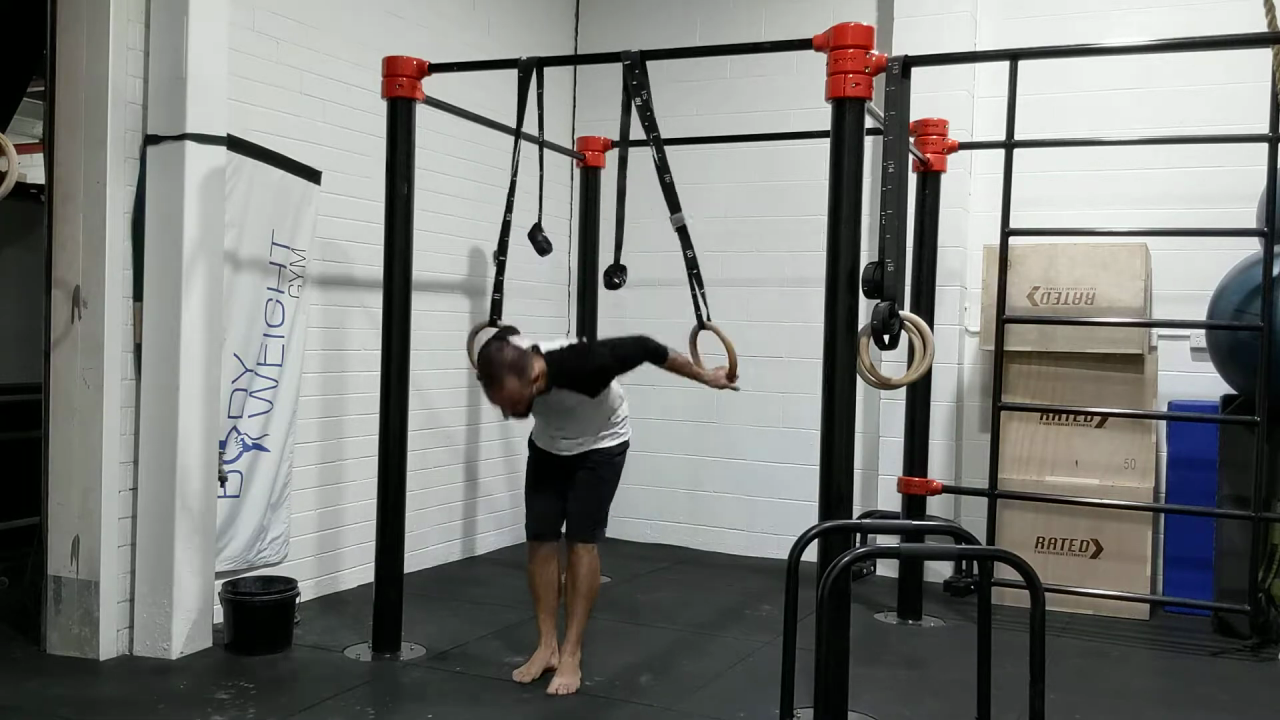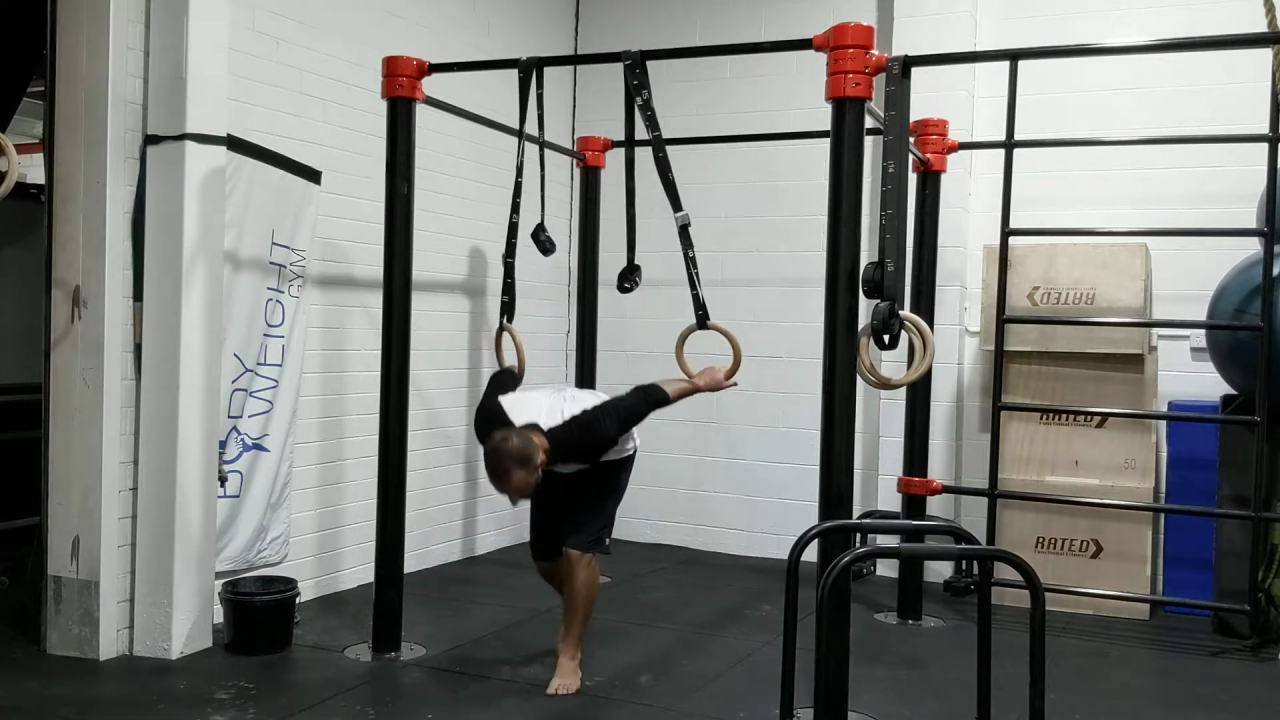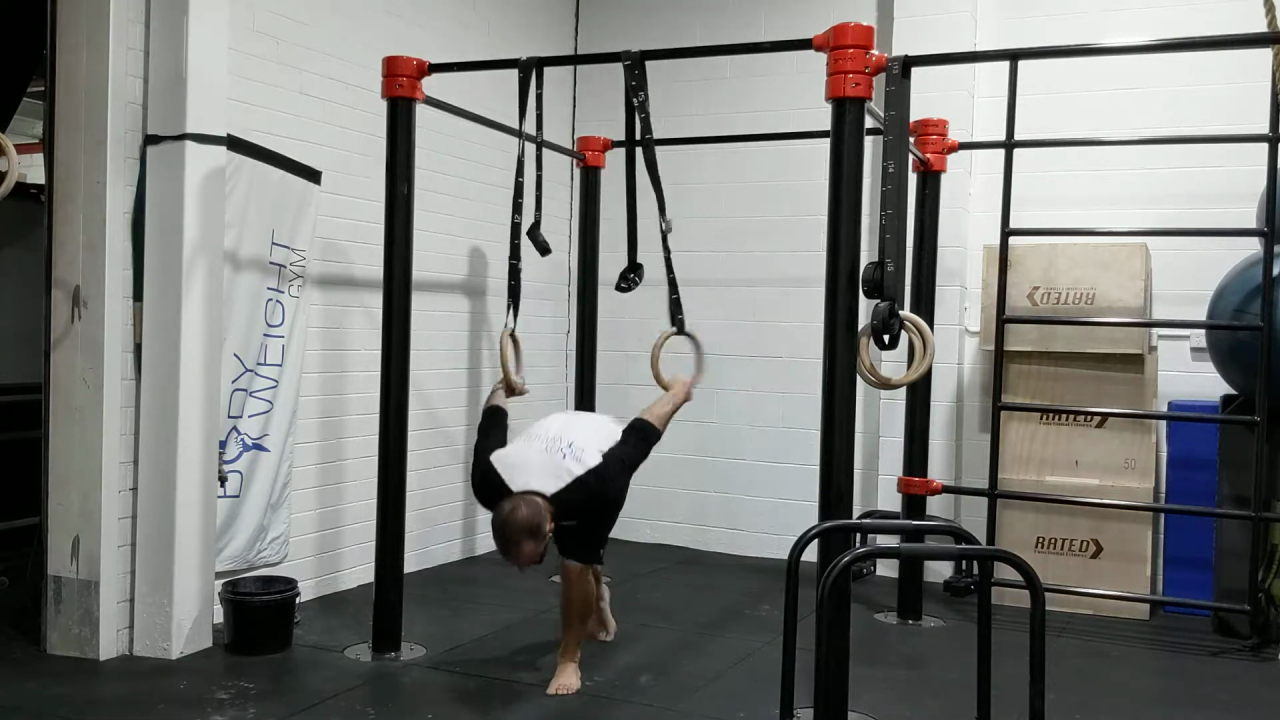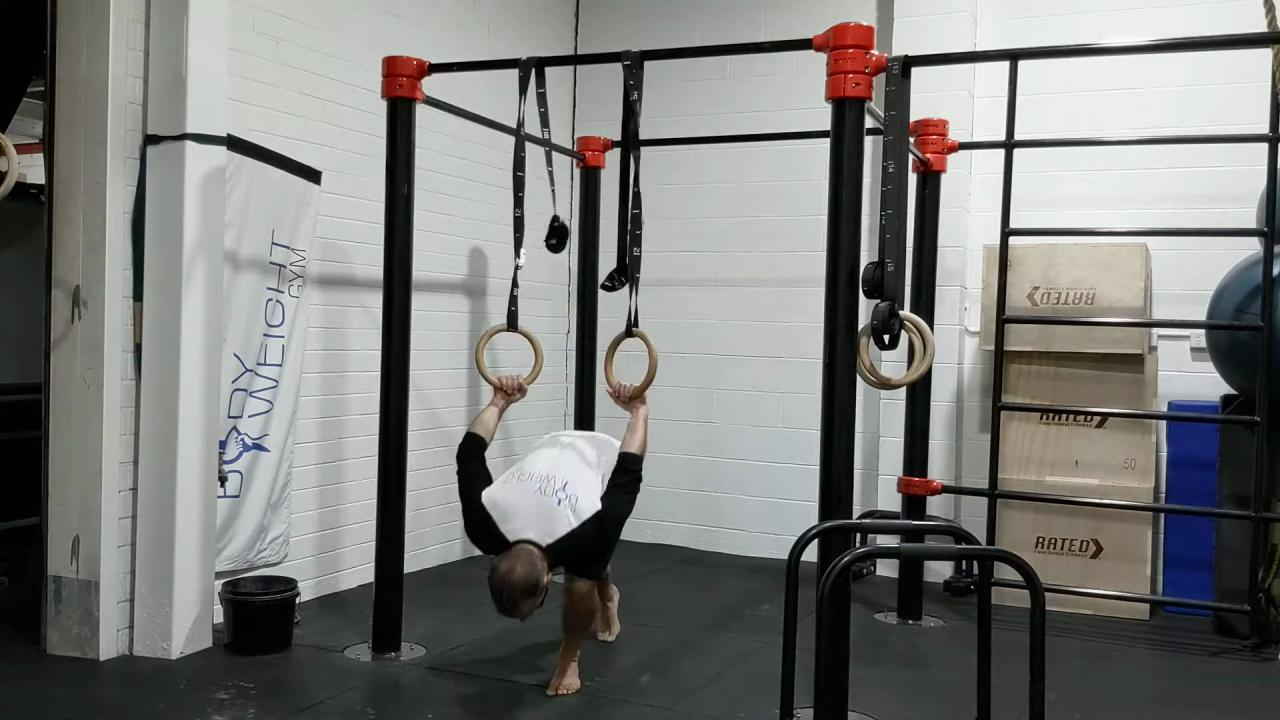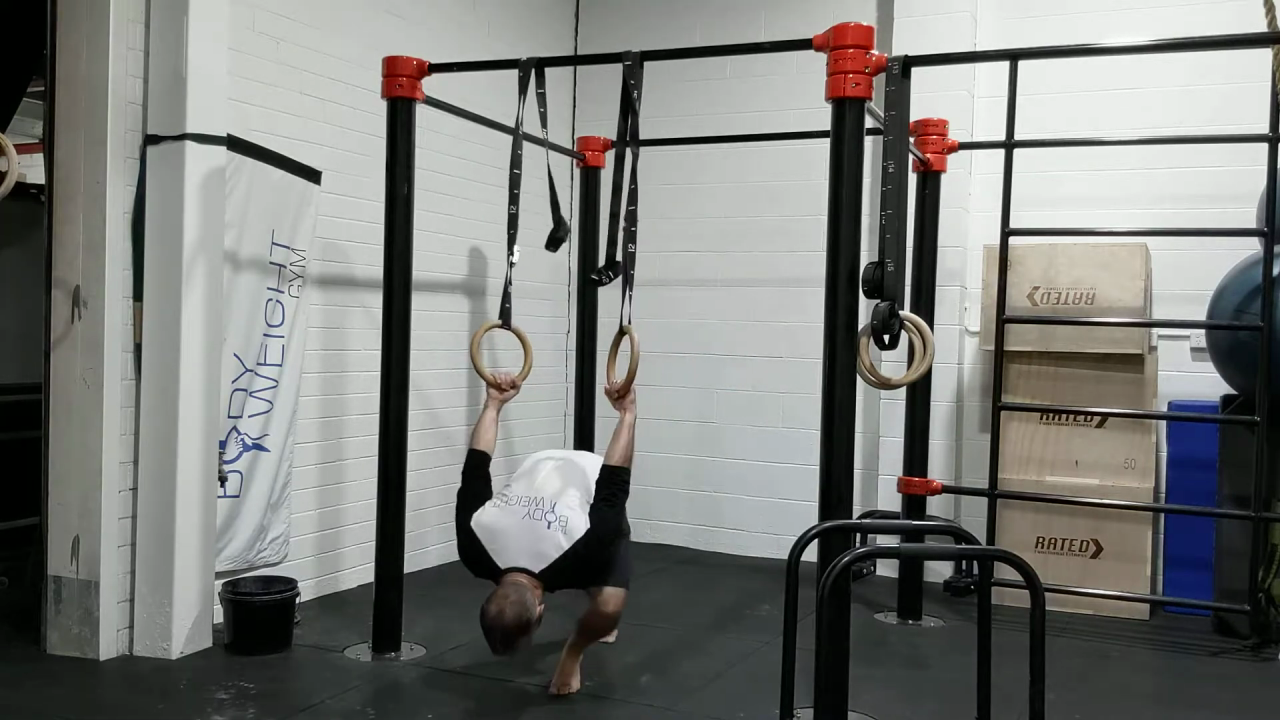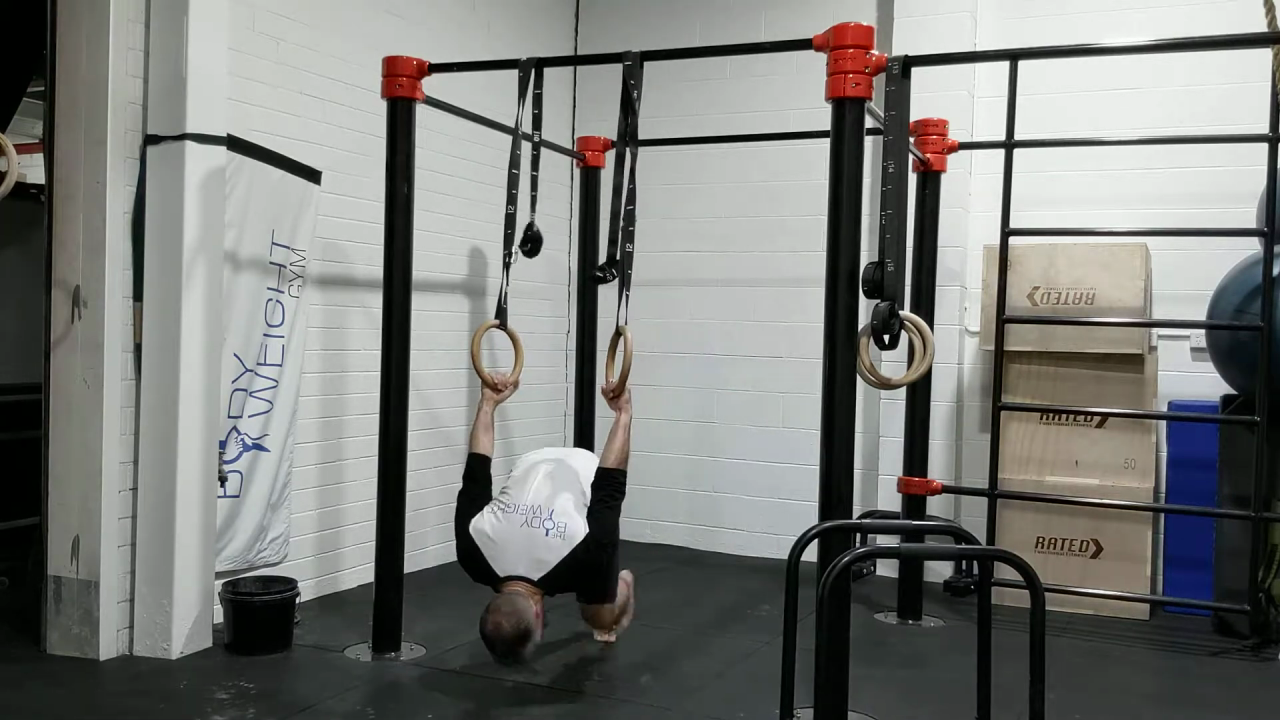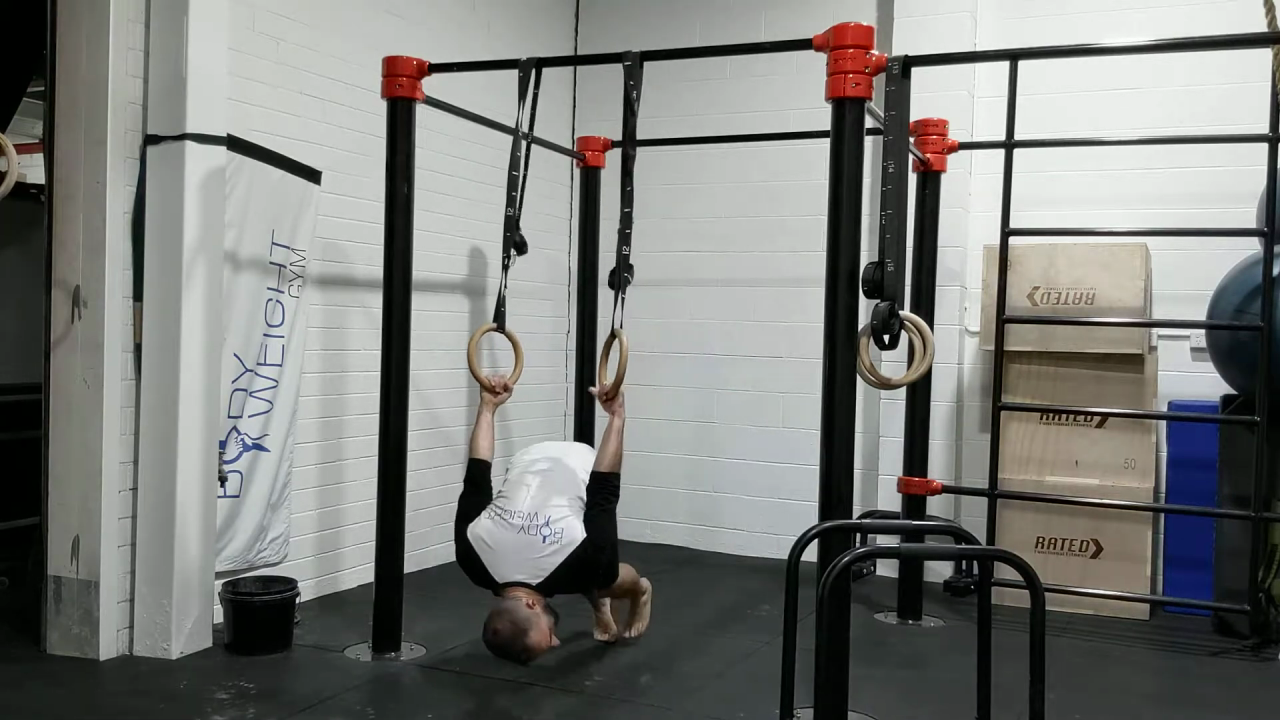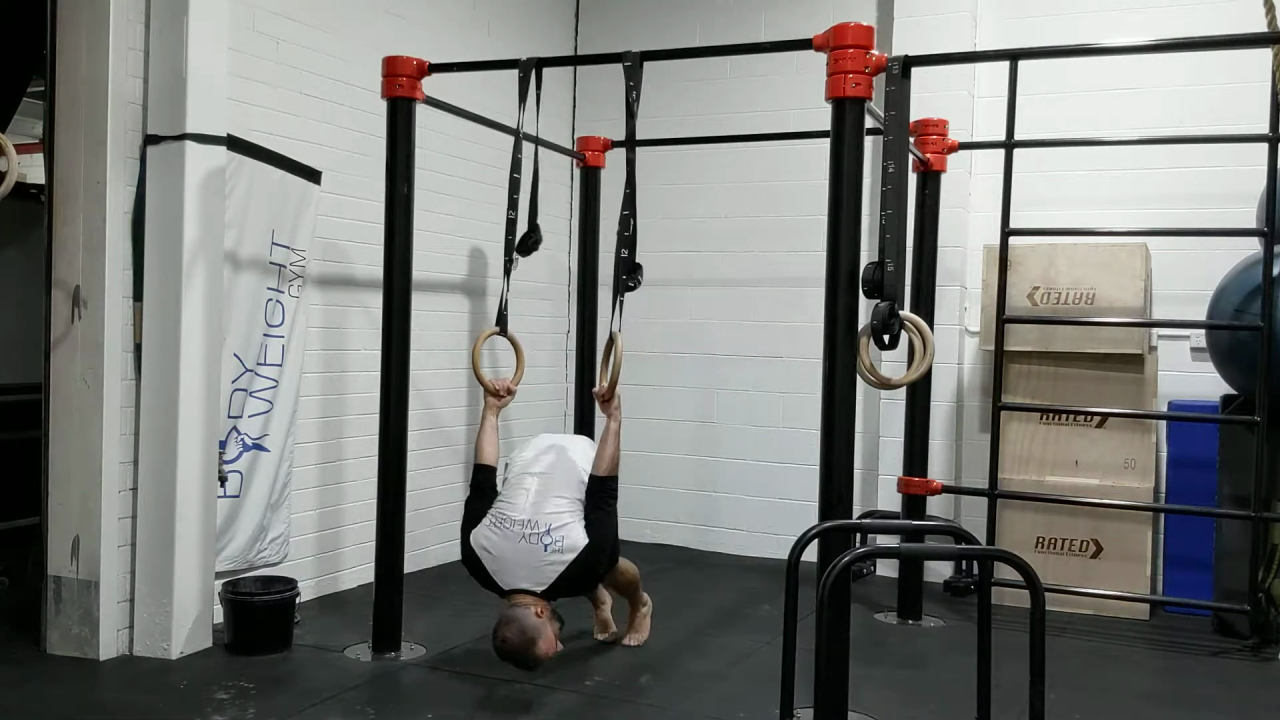
dt=0.3s
person 1, frame 1
left shoulder: (584, 366)
right shoulder: (501, 361)
left elbow: (647, 349)
right elbow: (508, 334)
left wrist: (705, 376)
left hip: (601, 444)
right hip: (547, 445)
left knee: (582, 542)
right knee: (540, 540)
left ankle: (571, 656)
right ankle: (547, 647)
person 1, frame 2
left shoulder: (591, 436)
right shoulder: (490, 425)
left elbow: (643, 398)
right elbow: (506, 377)
left wrist: (699, 383)
right wrist: (510, 373)
left hip: (608, 454)
right hip: (560, 460)
left knee: (578, 551)
right knee: (544, 555)
left ankle: (569, 657)
right ankle: (576, 612)
person 1, frame 3
left shoulder: (595, 490)
right shoulder: (489, 487)
left elbow: (638, 438)
right elbow: (492, 421)
left wrist: (677, 395)
right wrist: (501, 389)
left hip: (607, 447)
left knee: (575, 562)
right knee: (580, 558)
left ankle: (568, 659)
right ankle: (597, 595)
person 1, frame 4
left shoulder: (584, 536)
right shoulder: (485, 528)
left elbow: (627, 479)
right elbow: (469, 457)
left wrist: (639, 411)
right wrist: (500, 403)
left hip: (604, 459)
left knee: (580, 583)
left ankle: (568, 659)
right ankle: (606, 596)
person 1, frame 5
left shoulder: (568, 557)
right shoulder: (477, 552)
left elbow: (614, 490)
right elbow: (475, 473)
left wrist: (627, 413)
right wrist: (493, 403)
left hip: (593, 477)
left knee: (609, 605)
left ankle: (573, 655)
person 1, frame 6
right shoulder: (475, 556)
left elbow: (610, 488)
right elbow: (475, 479)
left wrist: (624, 414)
right wrist: (488, 404)
left hip: (587, 474)
left knee: (600, 614)
left ankle: (622, 587)
person 1, frame 7
right shoulder: (475, 559)
left elbow: (604, 491)
right elbow: (476, 482)
left wrist: (617, 417)
right wrist: (487, 407)
left hip: (580, 466)
left knee: (602, 584)
left ankle: (640, 590)
right ankle: (600, 607)
person 1, frame 8
right shoulder: (481, 561)
left elbow: (603, 494)
right elbow: (481, 485)
left wrist: (613, 419)
right wrist: (491, 411)
left hip: (580, 459)
right hip: (533, 456)
left knee: (607, 566)
left ankle: (640, 605)
right ankle: (599, 602)
